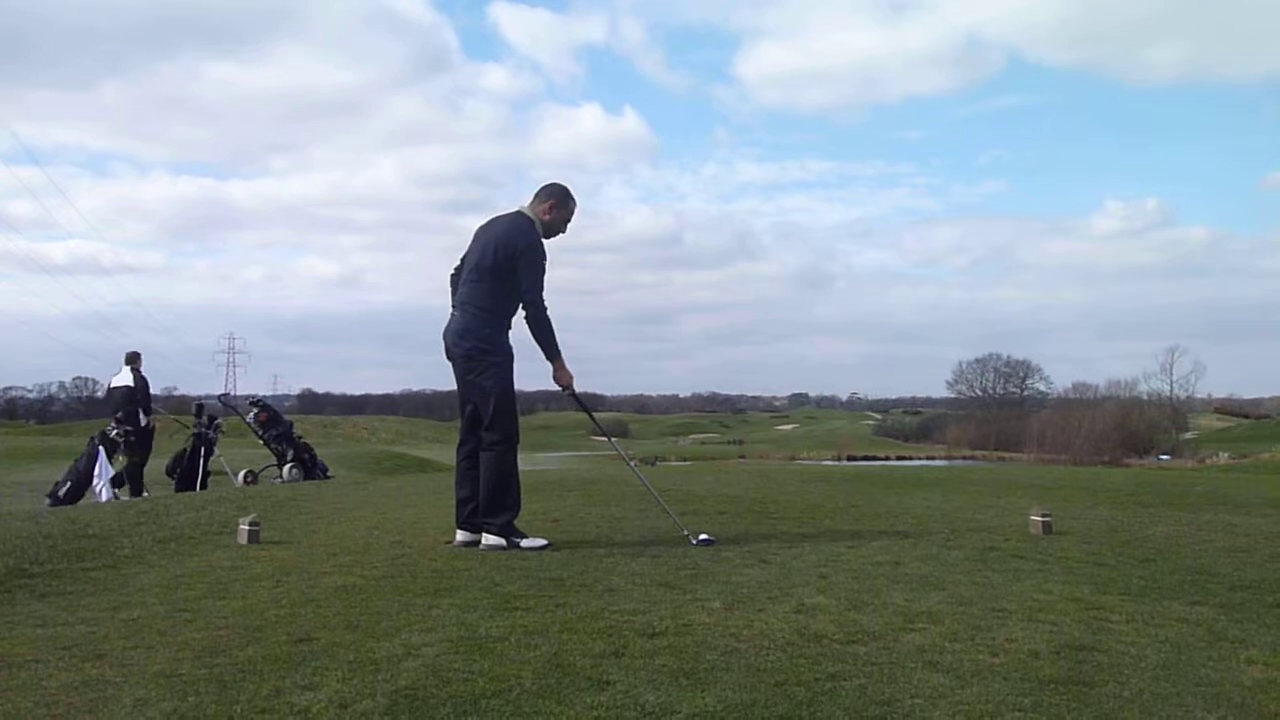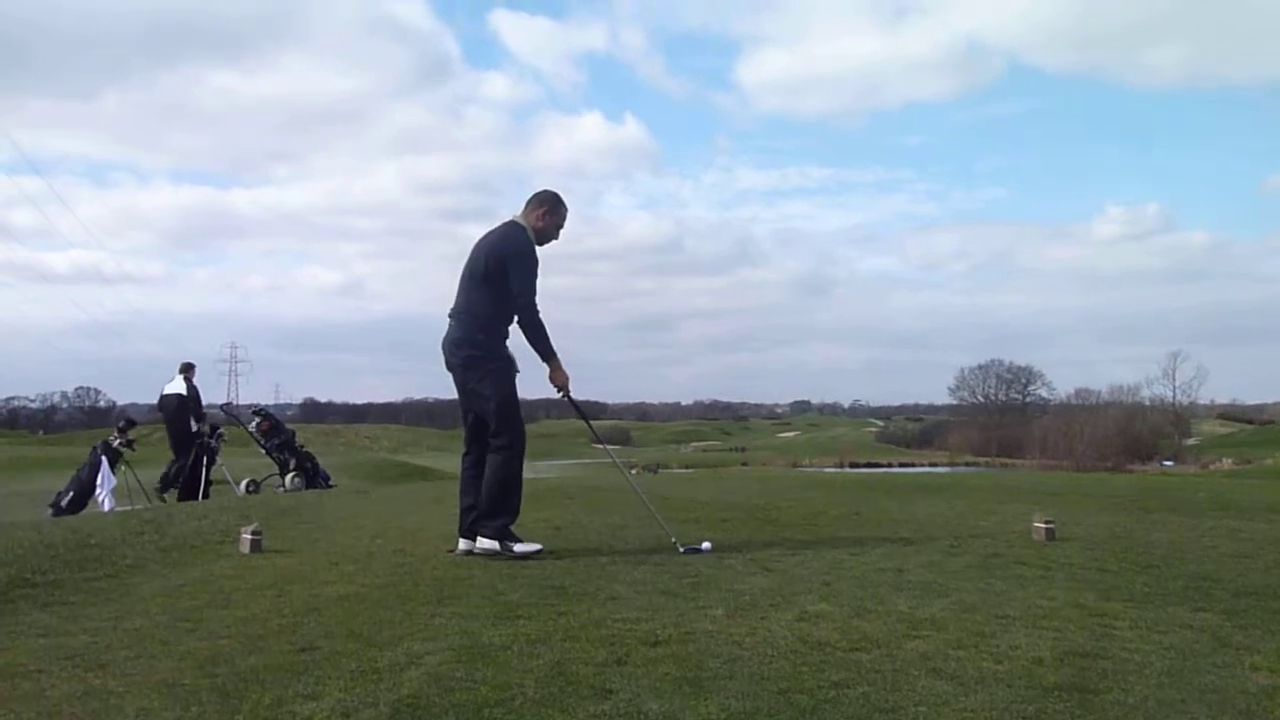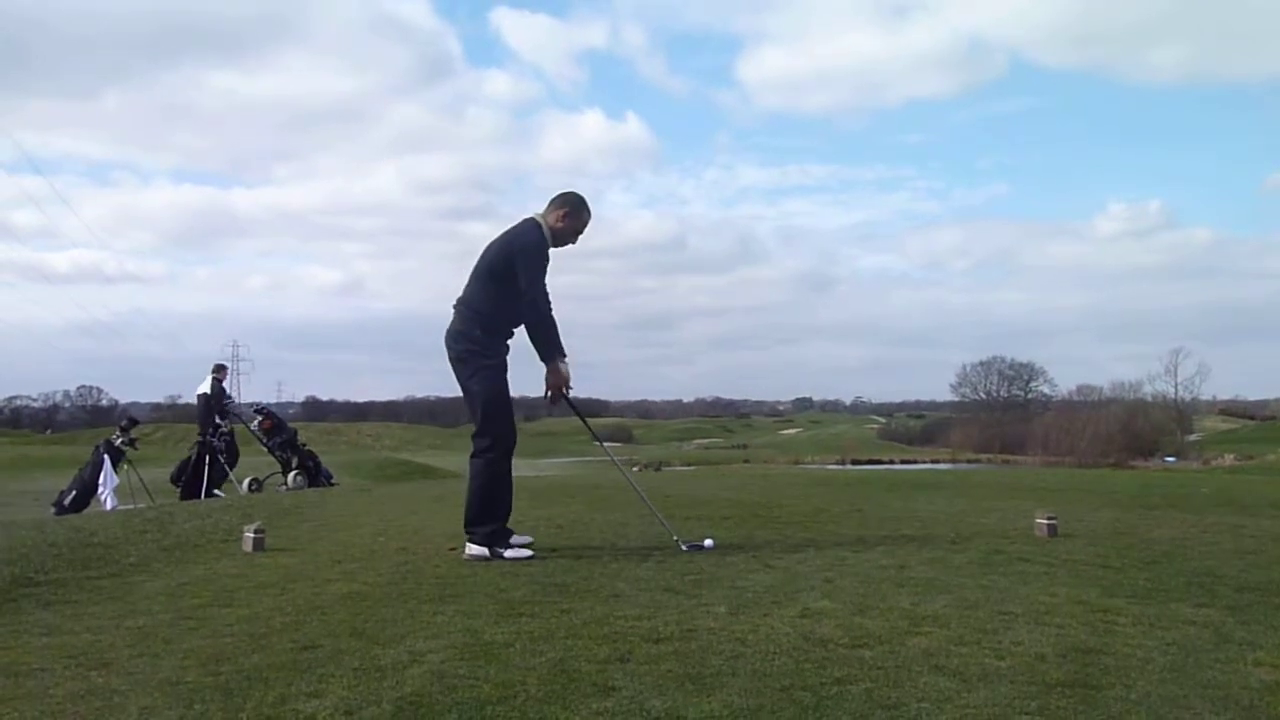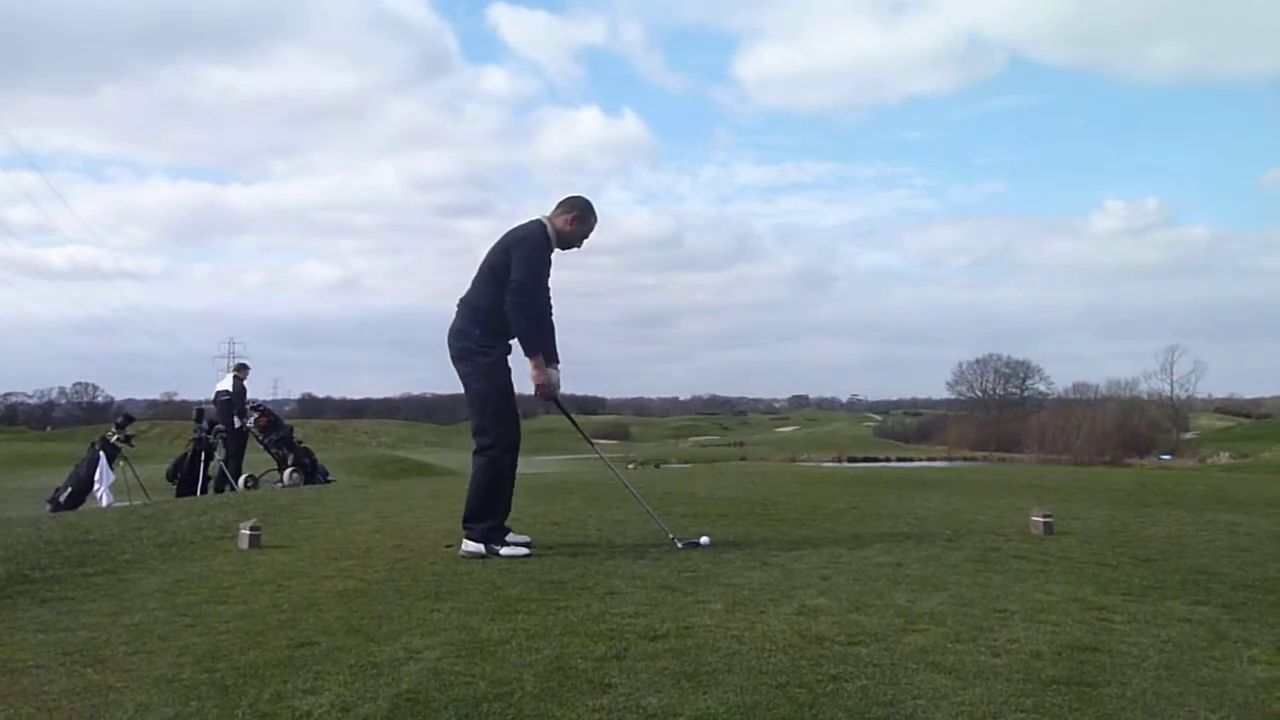
dt=0.7s
person 1, frame 1
left shoulder: (495, 225)
right shoulder: (528, 240)
left elbow: (457, 275)
right elbow: (534, 308)
right wrist: (557, 363)
left hip: (461, 336)
right hip: (484, 341)
left knee: (474, 432)
right knee: (500, 434)
left ankle: (470, 524)
right ankle: (498, 527)
person 1, frame 2
left shoulder: (497, 238)
right shoulder: (519, 247)
right elbow: (526, 310)
left wrist: (501, 349)
right wrist: (553, 363)
left hip: (463, 344)
right hip: (480, 349)
left knee: (480, 441)
right knee: (507, 438)
left ankle: (472, 532)
right ankle: (494, 531)
person 1, frame 3
left shoulder: (527, 240)
right shoulder: (530, 242)
left elbow: (539, 307)
right elbow: (531, 309)
left wrist: (559, 360)
right wrist: (552, 365)
left hip: (478, 343)
right hip: (476, 344)
left knee: (500, 437)
right knee: (493, 439)
left ankle: (492, 529)
right ankle: (482, 538)
person 1, frame 4
left shoulder: (537, 245)
right shoulder: (532, 240)
left elbow: (540, 310)
right elbow: (517, 303)
left wrist: (551, 365)
right wrist: (536, 363)
left hip: (483, 343)
right hip: (477, 343)
left knee: (506, 437)
right knee: (495, 438)
left ankle: (491, 526)
right ankle: (478, 535)
